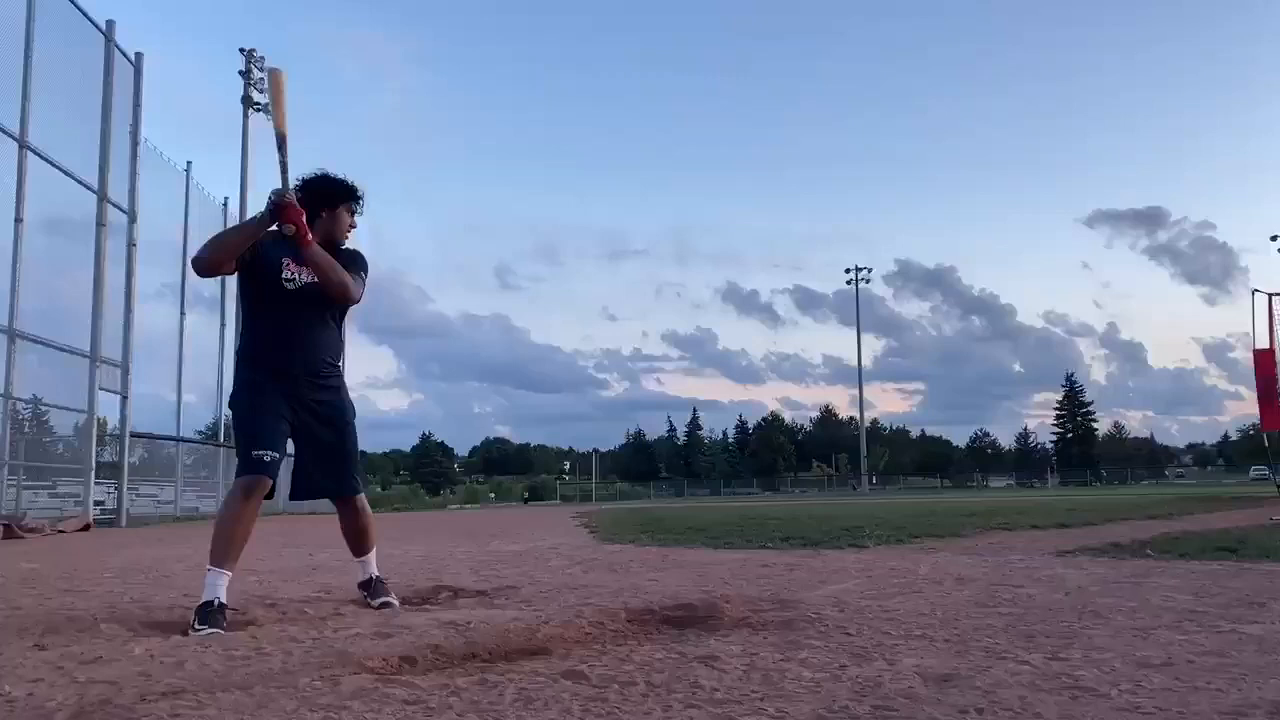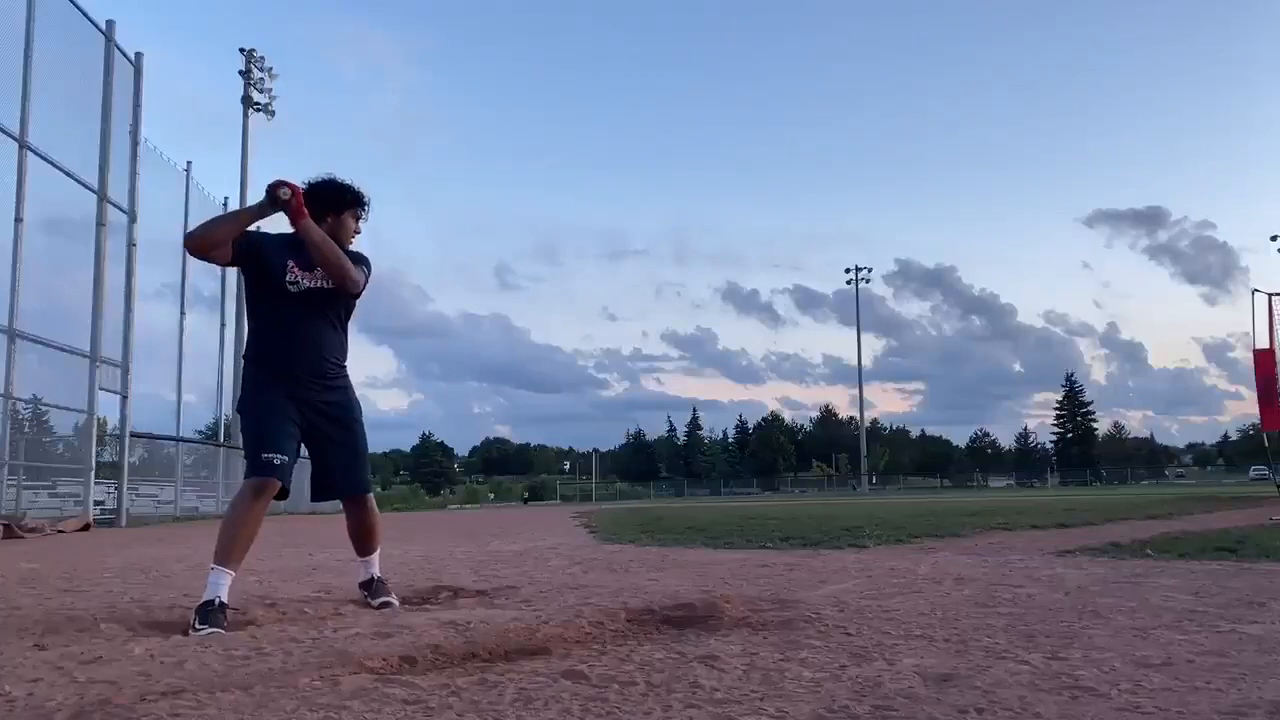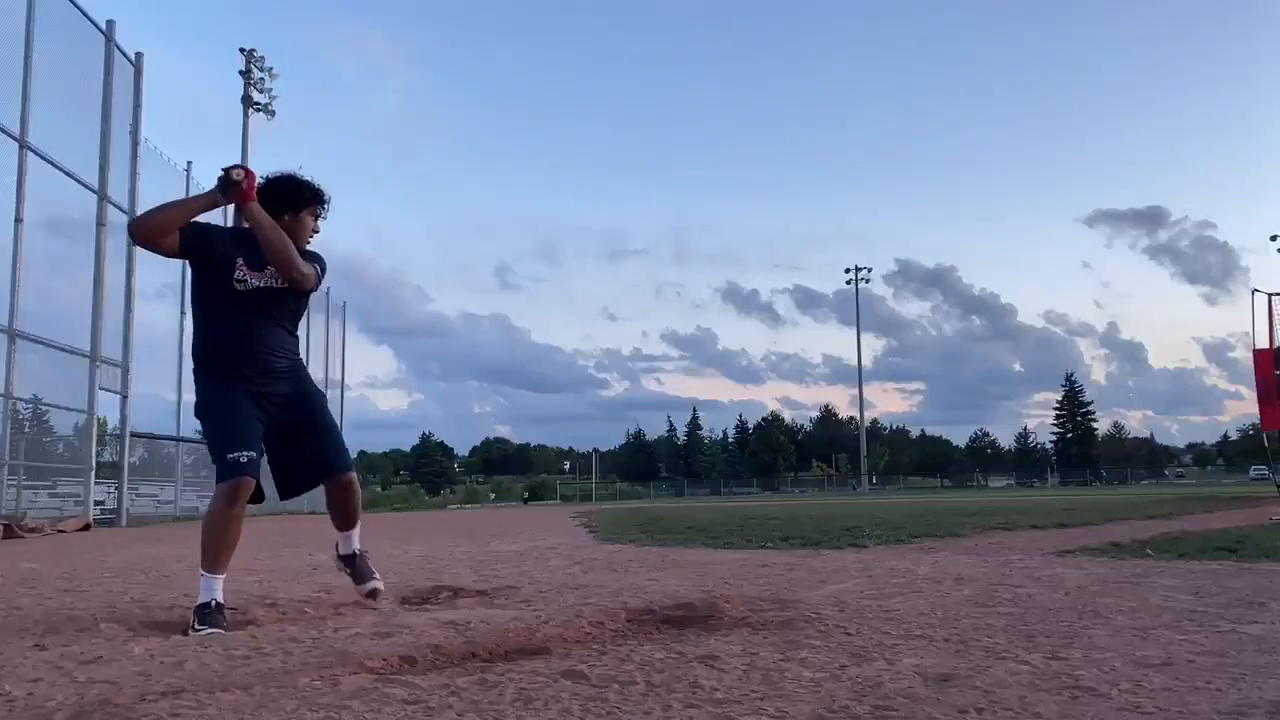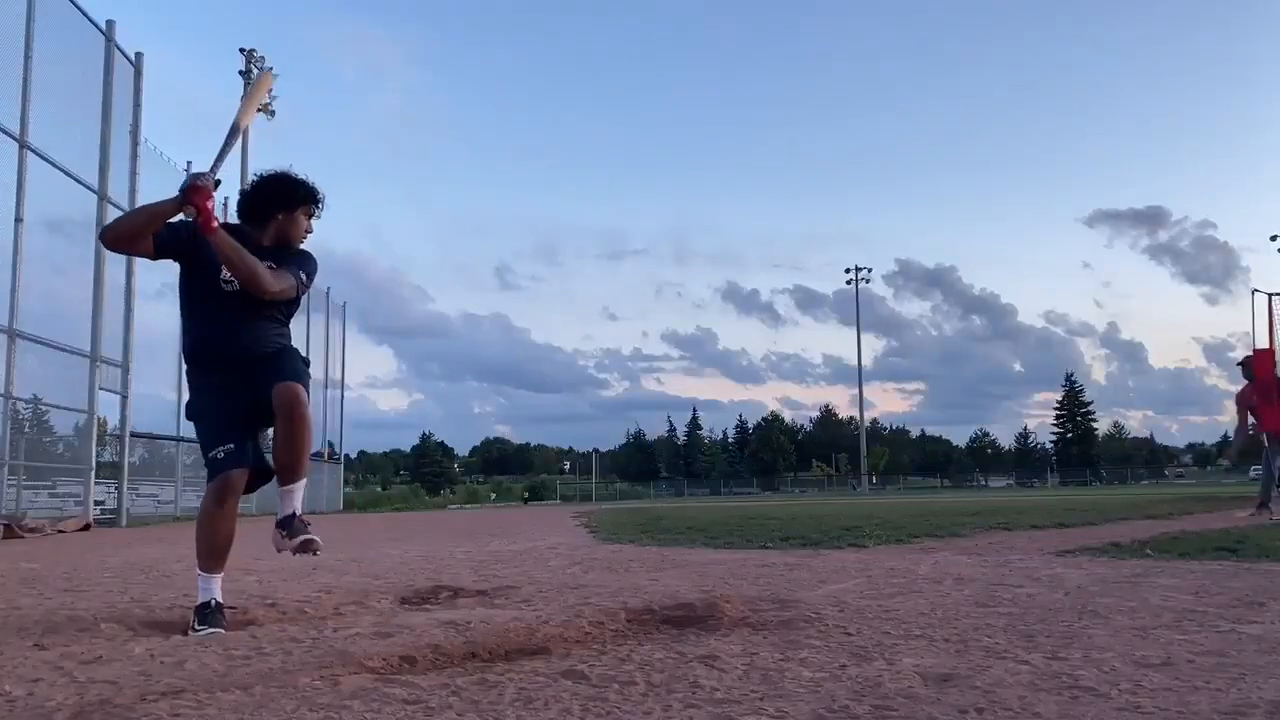
dt=0.4s
person 1, frame 1
left shoulder: (351, 260)
right shoulder: (262, 247)
left elbow: (347, 293)
right elbow: (204, 263)
left wrist: (303, 238)
right wrist: (265, 220)
left hip: (324, 389)
right hip: (263, 384)
left knee: (348, 490)
right knee: (253, 481)
left ankle: (370, 577)
right ankle: (212, 598)
person 1, frame 2
left shoulder: (356, 262)
right shoulder: (264, 247)
left elbow: (347, 279)
right elbow: (196, 242)
left wrist: (299, 218)
right wrist: (265, 208)
left hip: (331, 390)
right hip: (270, 387)
left knee: (358, 490)
right knee: (263, 481)
left ankle: (371, 577)
right ankle: (214, 597)
person 1, frame 3
left shoulder: (311, 262)
right shoulder: (214, 242)
left elbow: (295, 272)
right elbow: (141, 231)
left wrist: (250, 203)
right wrist: (217, 196)
left hip: (288, 382)
right hip: (226, 386)
left knee: (343, 476)
right knee: (238, 483)
left ankle: (349, 549)
right ankle: (209, 600)
person 1, frame 4
left shoulder: (301, 263)
right shoulder: (195, 237)
left elbow: (264, 287)
right elbow: (112, 238)
left wrist: (209, 226)
right wrist: (171, 205)
left hip: (270, 363)
right hip: (214, 378)
left knee: (292, 395)
right knee: (229, 478)
left ankle: (290, 518)
right ankle: (208, 600)
